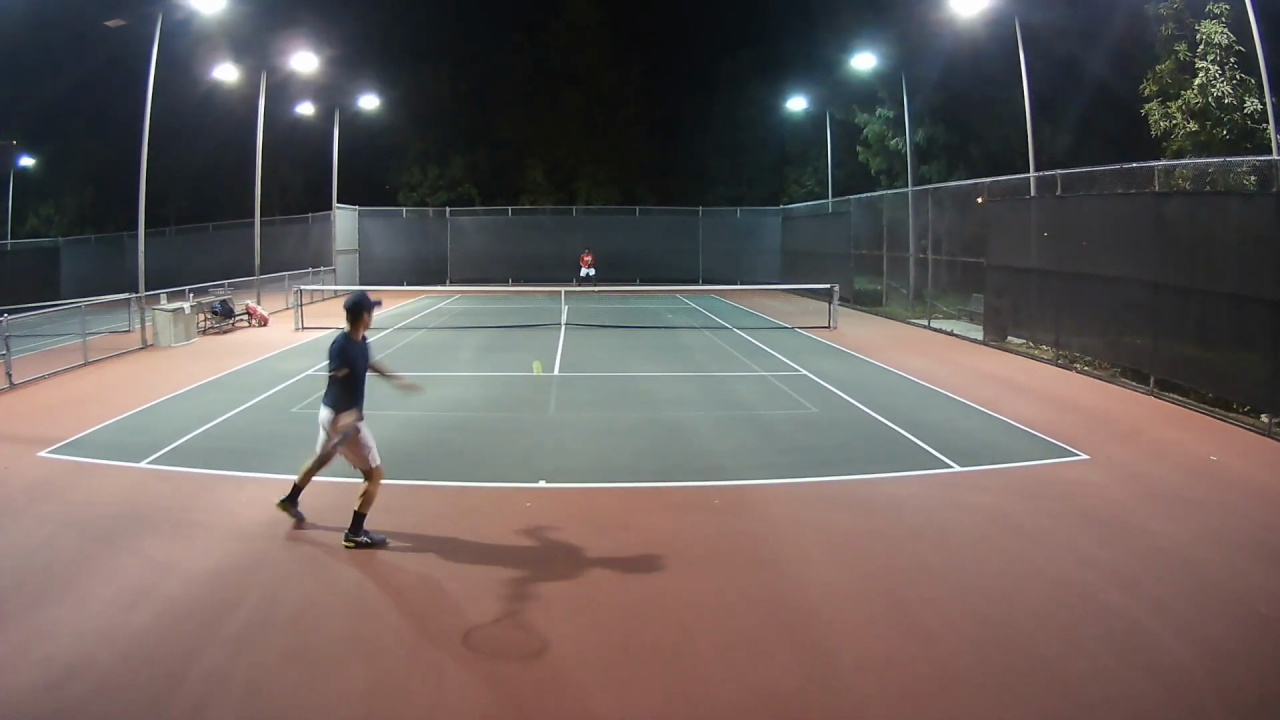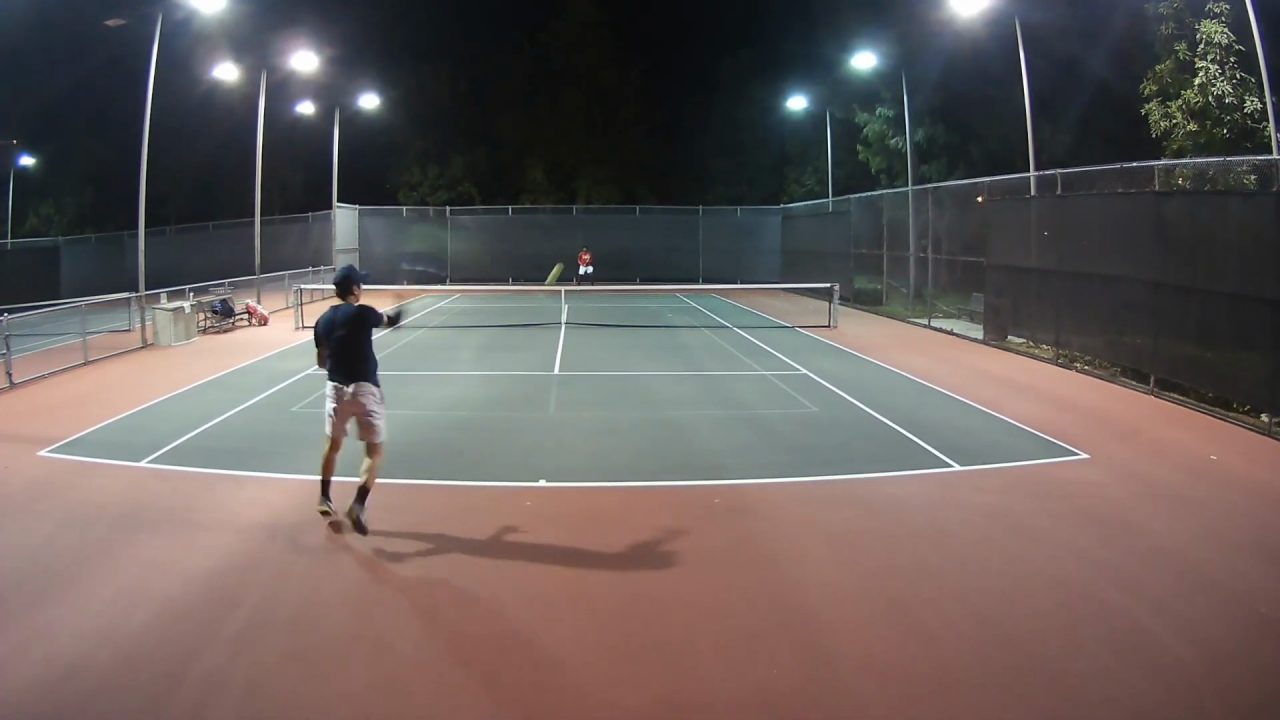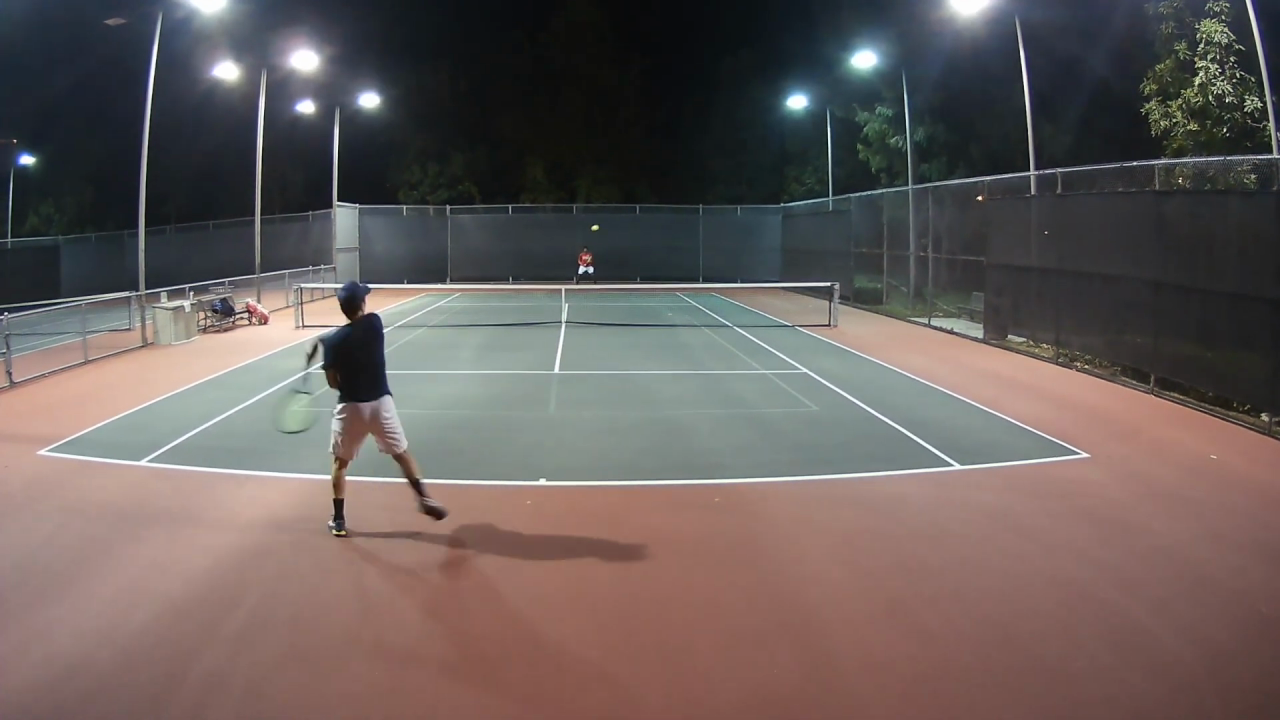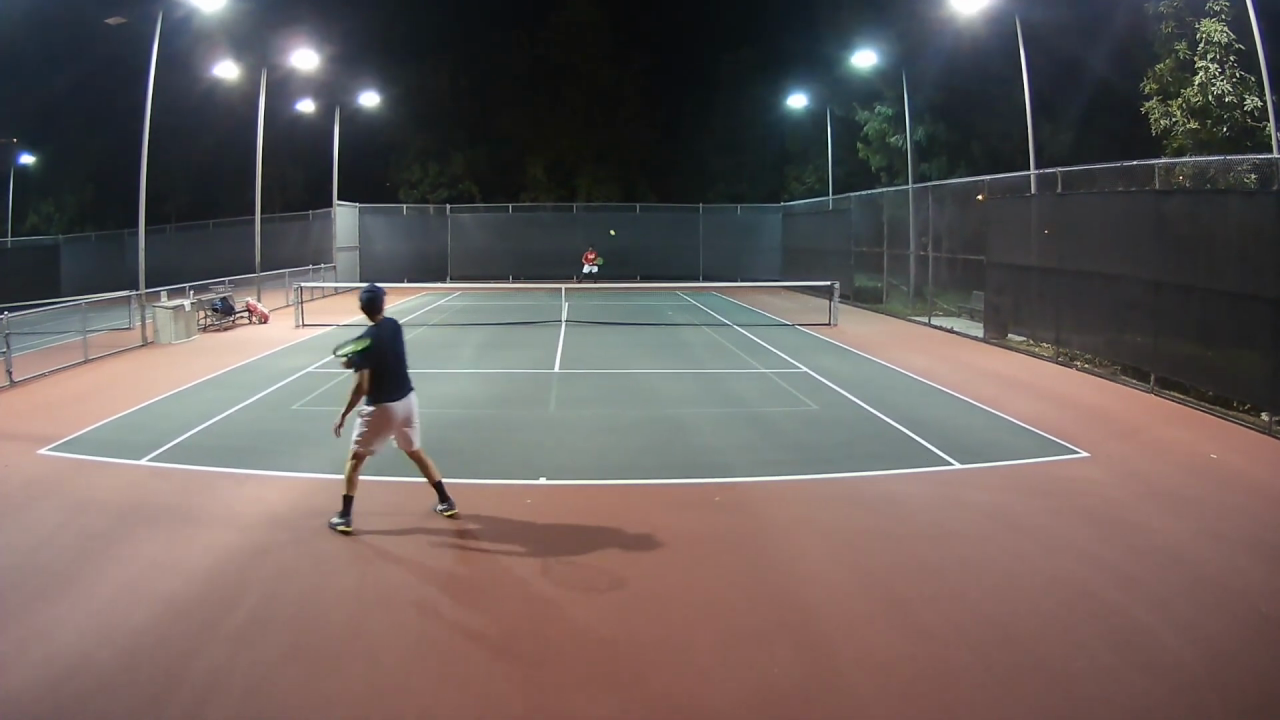
dt=0.2s
person 1, frame 1
left shoulder: (360, 342)
right shoulder: (342, 347)
left elbow: (369, 364)
right elbow: (336, 386)
left wrist: (395, 379)
right wrist: (344, 416)
left hip: (330, 413)
right hip: (346, 416)
left knee: (322, 459)
right knee: (374, 474)
left ankle: (290, 500)
right ankle: (355, 532)
person 1, frame 2
left shoulder: (323, 320)
right shoulder: (364, 312)
left elbow: (321, 362)
right elbow: (391, 322)
right wrist: (398, 311)
left hip: (336, 388)
right hip: (364, 389)
left knee: (333, 445)
right knee: (374, 450)
left ankle: (325, 498)
right ankle: (358, 505)
person 1, frame 3
left shoulder: (332, 342)
right shoulder: (374, 322)
left elbow: (334, 384)
left hip: (351, 407)
right hip: (381, 403)
left knee: (340, 463)
right knee: (402, 455)
left ankle: (338, 520)
right ankle: (423, 499)
person 1, frame 4
left shoulder: (365, 342)
right shoulder: (395, 327)
left elbow: (362, 386)
left wrist: (343, 414)
right wrist: (357, 362)
left hip: (381, 407)
right hip: (407, 400)
left knee: (356, 458)
right knee: (416, 452)
left ankle: (346, 516)
right ankle: (446, 501)
